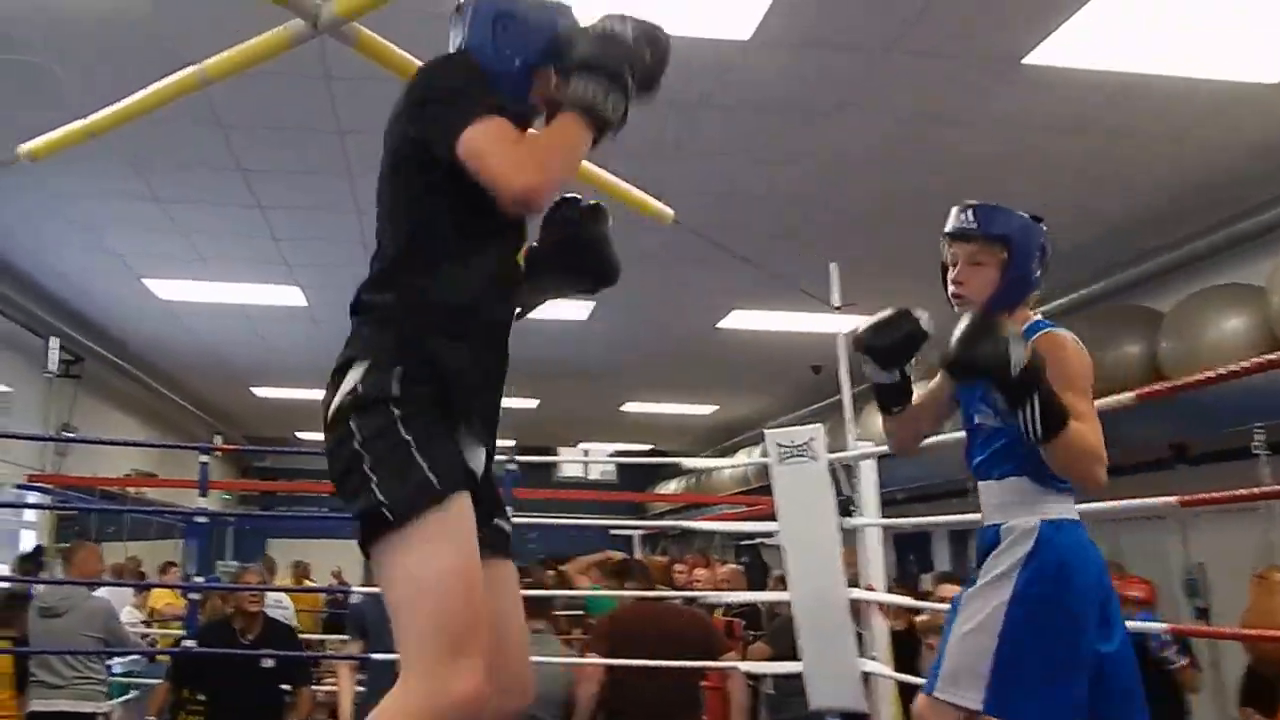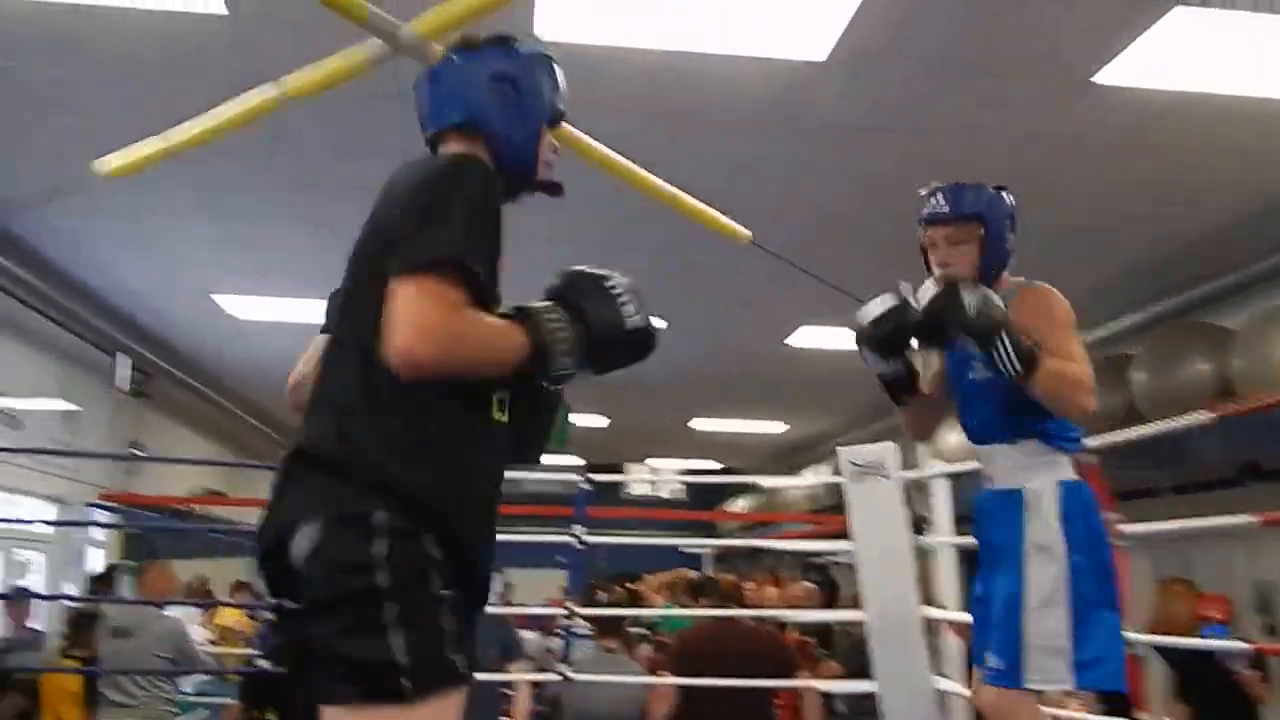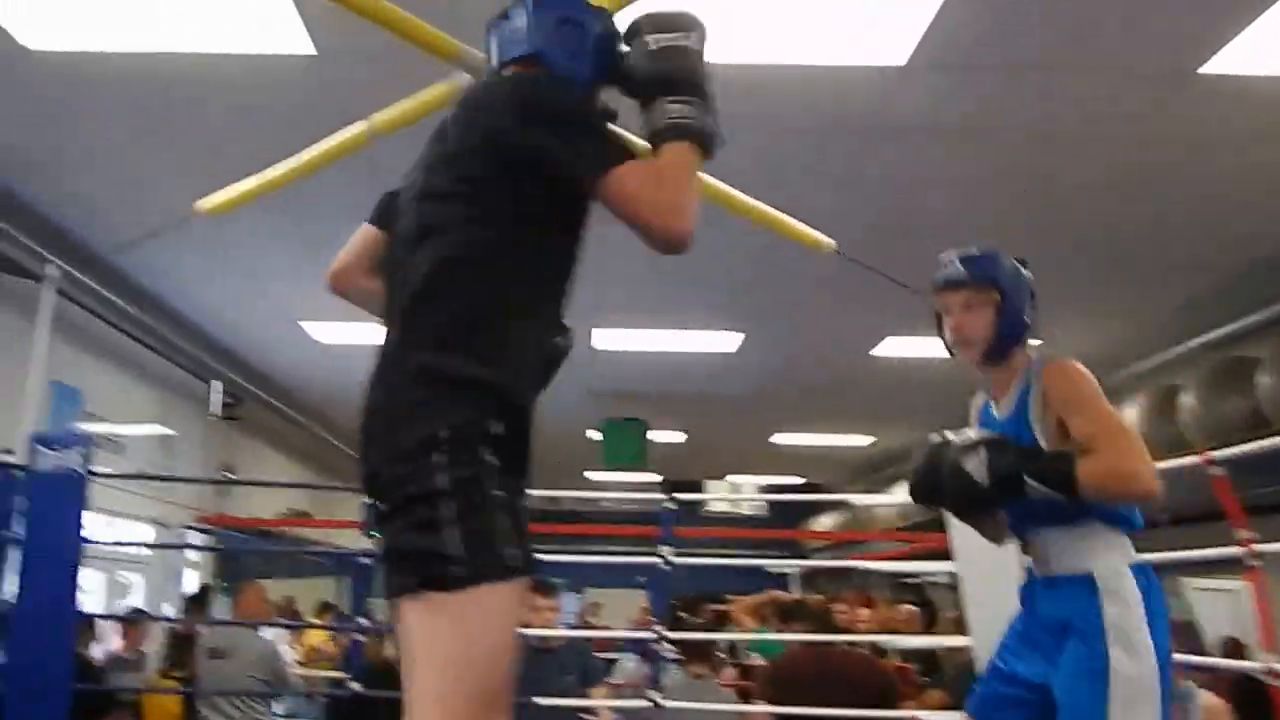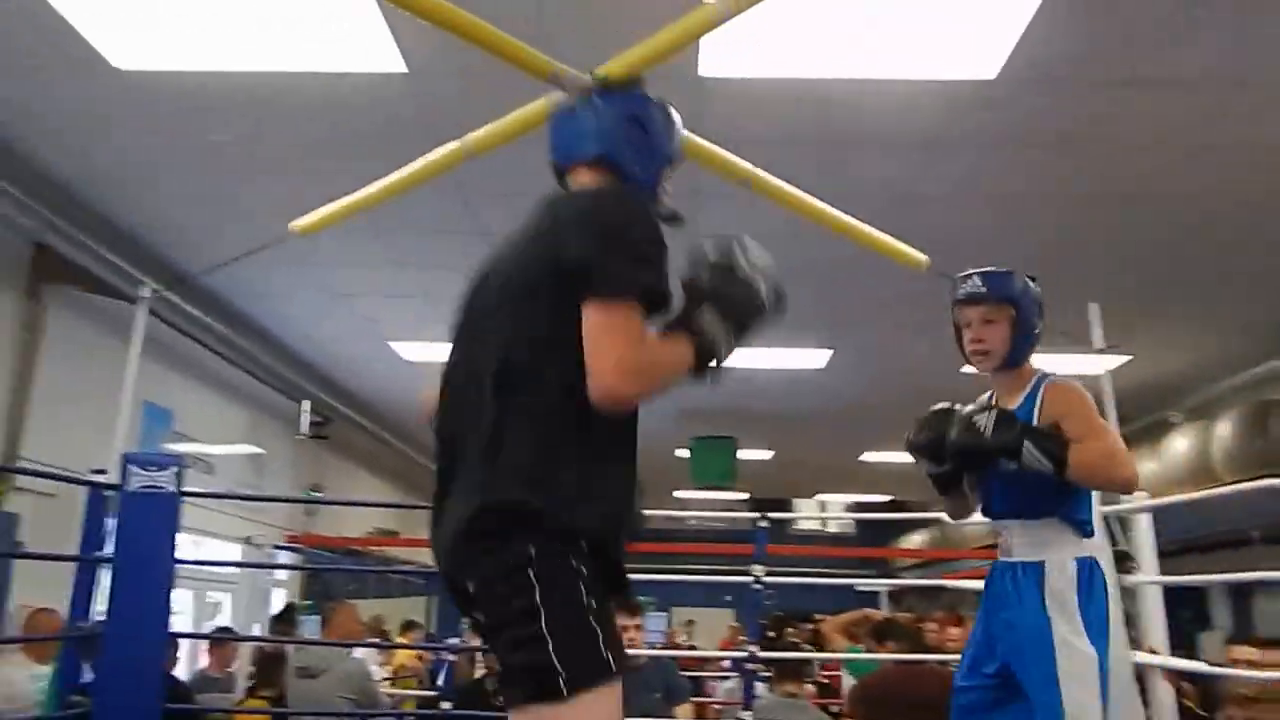
dt=0.2s
person 1, frame 1
left shoulder: (481, 155)
right shoulder: (452, 83)
right elbow: (527, 182)
left wrist: (556, 263)
right wrist: (593, 91)
left hip: (455, 419)
right hip: (401, 399)
person 1, frame 2
left shoulder: (417, 198)
right shoulder: (458, 179)
left elbow: (309, 384)
right elbow: (417, 340)
right wrist: (555, 332)
right hip: (382, 530)
person 1, frame 3
left shoulder: (466, 133)
right shoulder: (540, 99)
left elbow: (347, 273)
right elbow: (671, 222)
right wrist: (680, 101)
left hip: (425, 419)
right hip: (452, 426)
person 1, frame 4
left shoulder: (526, 244)
right shoulder: (614, 216)
left elbow: (442, 402)
right elbow: (616, 380)
right wrist: (710, 328)
left hip: (483, 526)
right hip: (537, 535)
person 2, frame 1
left shoulder: (1053, 348)
right shoulder: (975, 351)
left elbow: (1091, 472)
right elbow: (903, 439)
left wrist: (1028, 388)
right wrist: (886, 372)
left hip: (1034, 549)
right hip: (1056, 551)
person 2, frame 2
left shoulder: (1035, 301)
right shoulder: (959, 325)
left elbow: (1081, 400)
right elbow: (922, 426)
left wrist: (993, 335)
right wrist: (889, 360)
left hip: (1044, 503)
right hip: (1001, 507)
person 2, frame 3
left shoulder: (1060, 382)
right shoulder: (984, 411)
left elbow: (1142, 480)
left wrist: (1025, 470)
right wrist: (957, 492)
left hip: (1105, 597)
right hip: (1046, 601)
person 2, frame 4
left shoulder: (1058, 395)
right shoulder: (980, 411)
left elbow: (1122, 473)
right elbow: (960, 508)
left wrist: (1021, 442)
right wrist: (943, 466)
left hip: (1061, 582)
right hip: (1007, 583)
